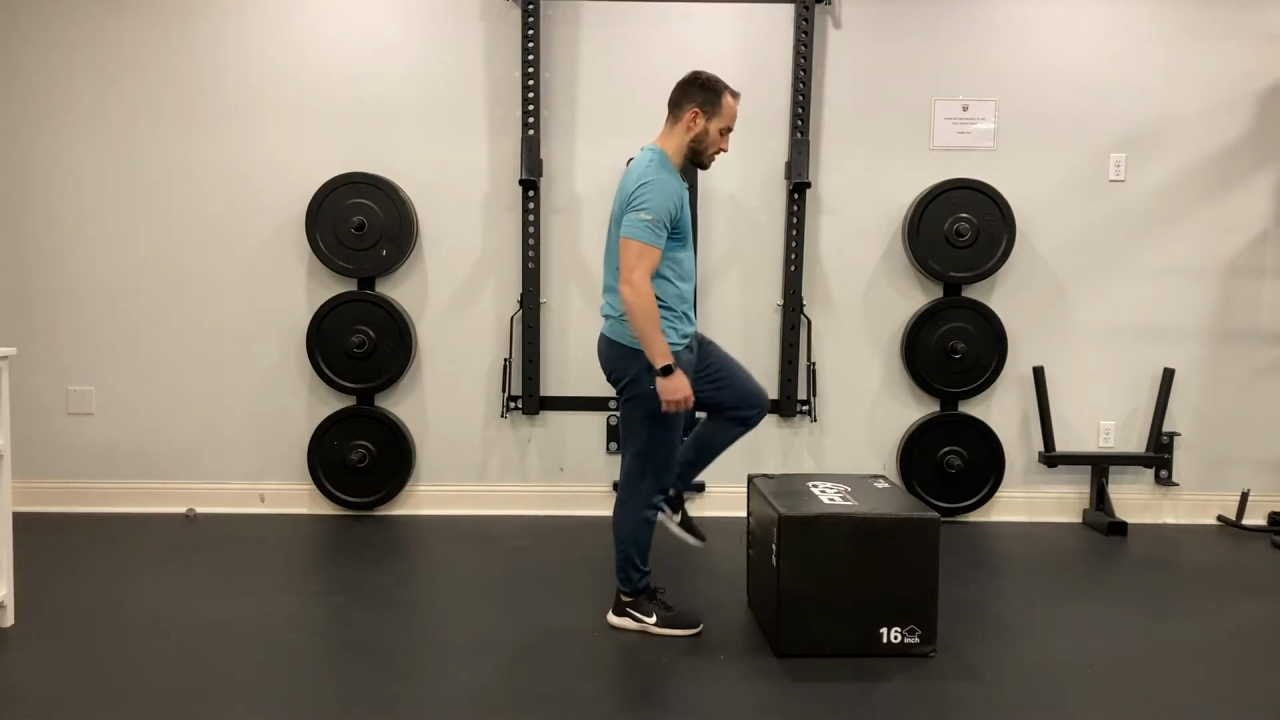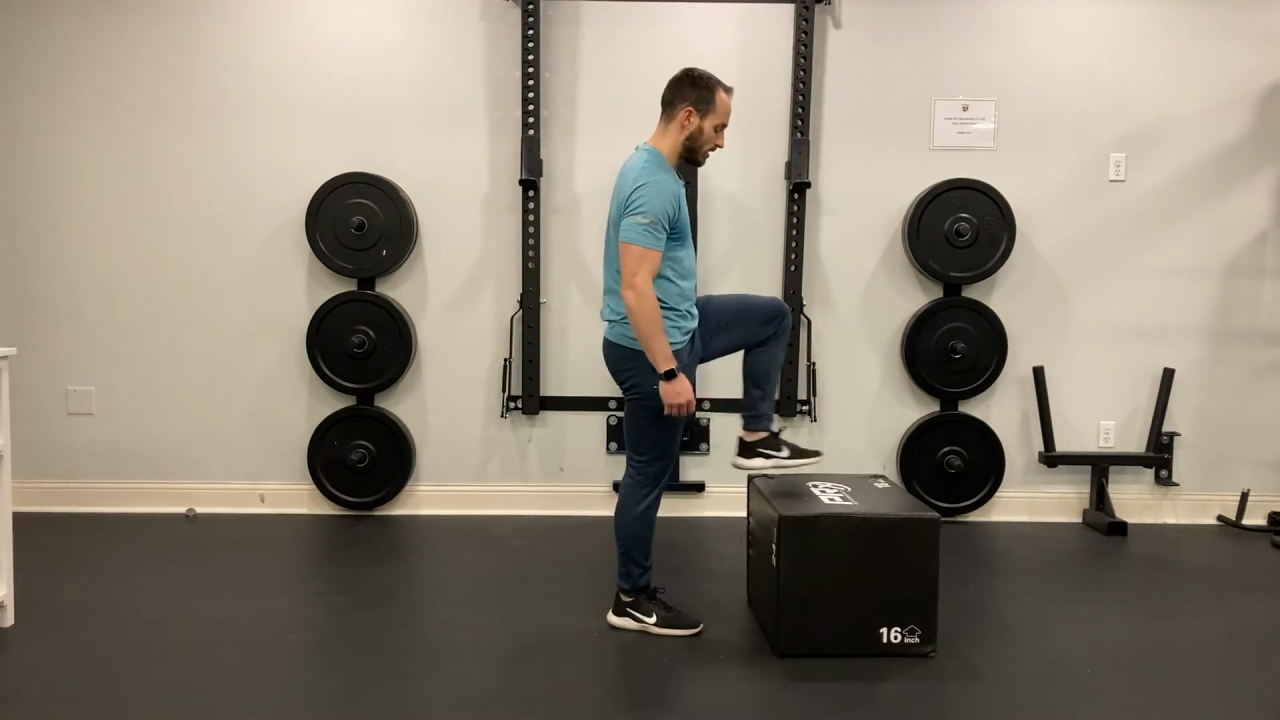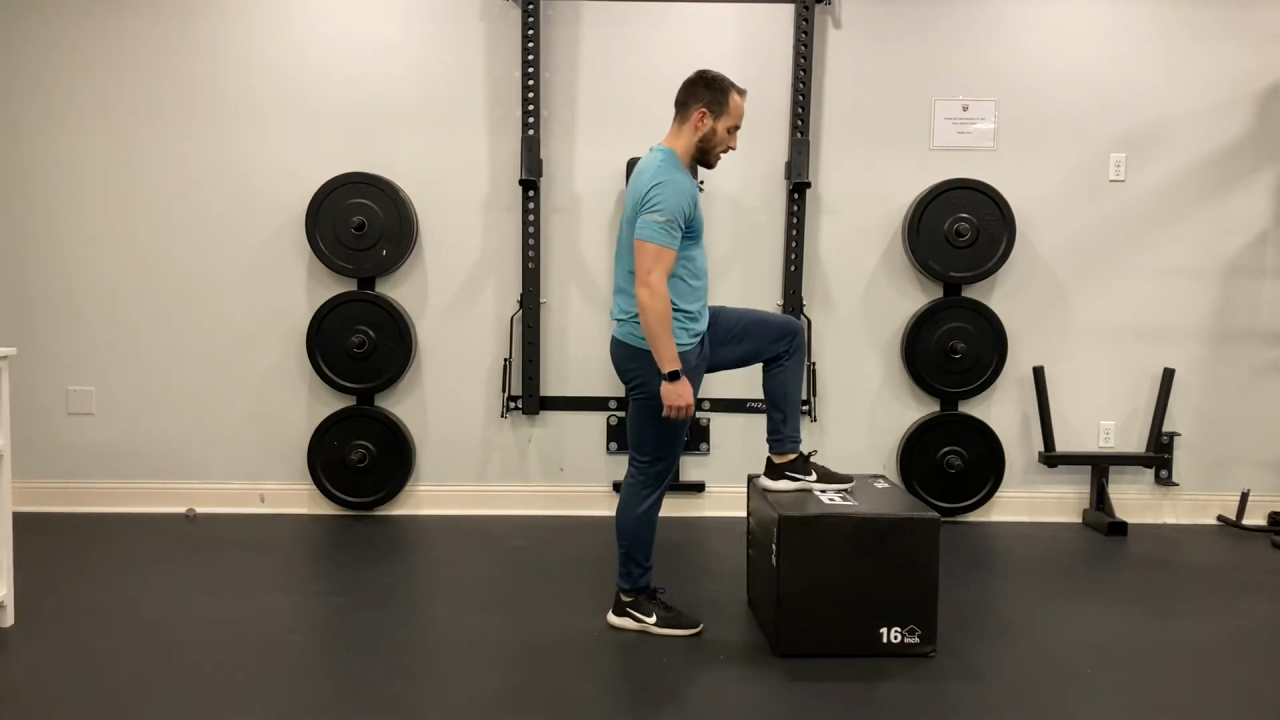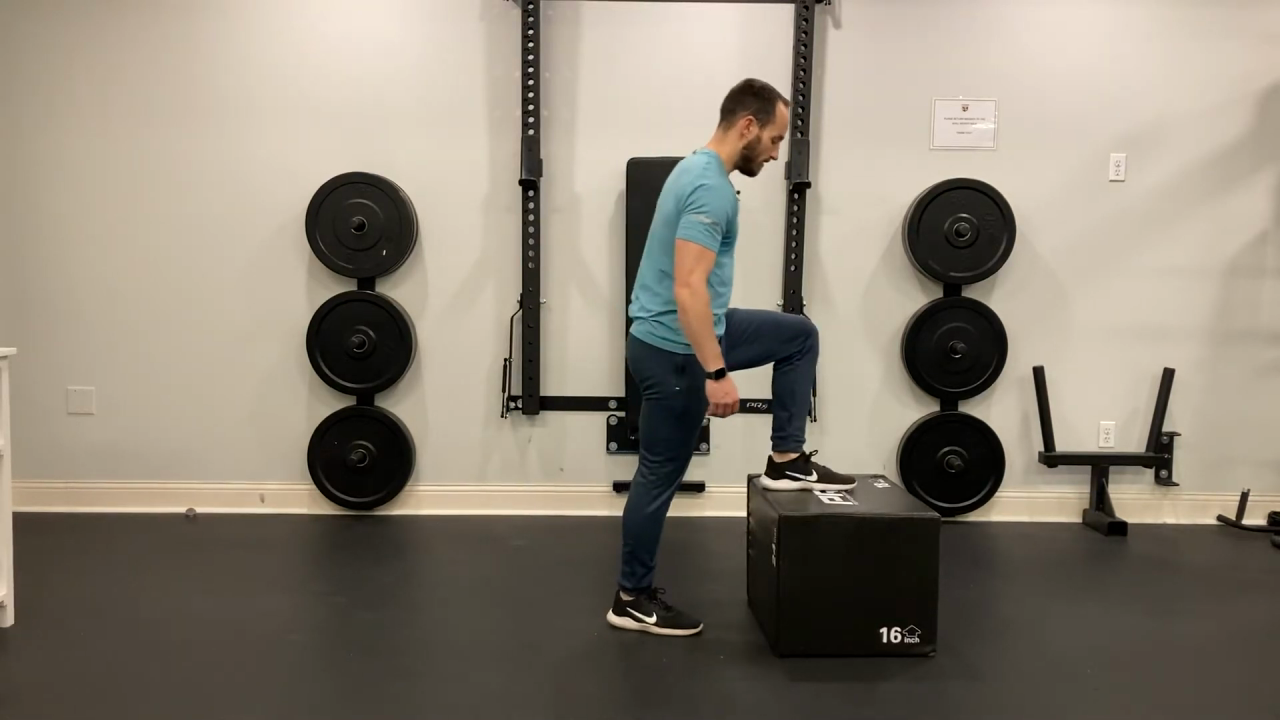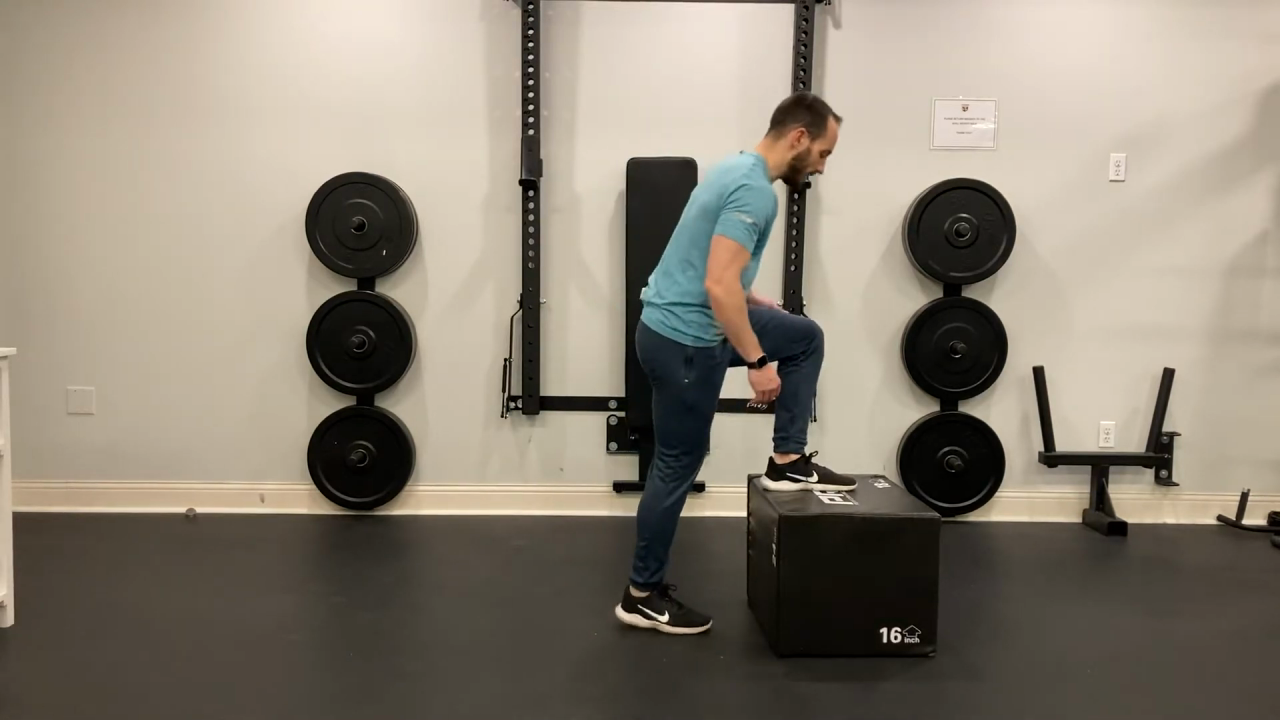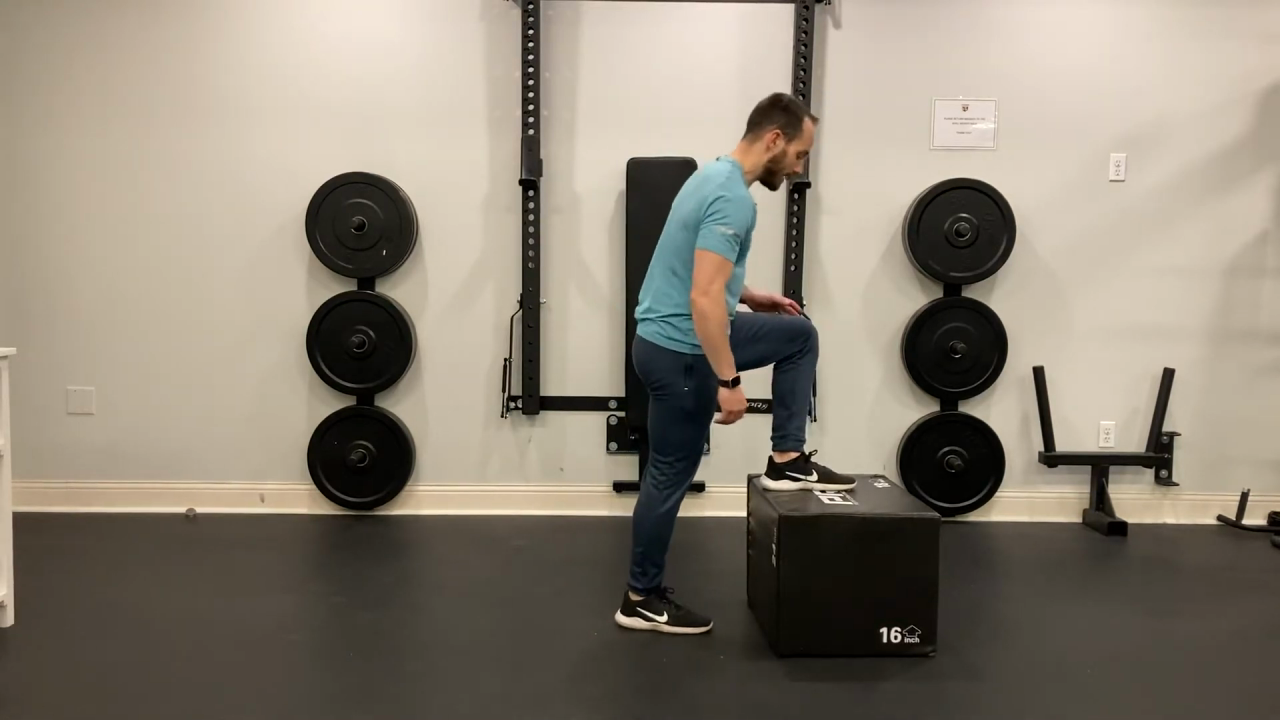
dt=0.4s
person 1, frame 1
left shoulder: (657, 171)
right shoulder: (657, 184)
right elbow: (633, 285)
right wrist: (665, 370)
left hip: (673, 337)
right hip: (645, 350)
left knee: (749, 402)
right knee: (646, 476)
left ankle: (669, 489)
right ankle: (632, 600)
person 1, frame 2
left shoulder: (652, 168)
right shoulder: (653, 185)
right elbow: (636, 289)
right wrist: (669, 372)
left hip: (679, 323)
right hip: (655, 344)
left knee: (772, 314)
right knee: (648, 473)
left ankle: (757, 438)
right ankle: (631, 600)
person 1, frame 3
left shoulder: (664, 168)
right shoulder: (669, 184)
right elbow: (648, 287)
right wrist: (673, 374)
left hip: (684, 329)
right hip: (657, 348)
left knee: (787, 335)
right knee: (650, 475)
left ankle: (784, 459)
right ankle: (631, 601)
person 1, frame 4
left shoulder: (697, 171)
right shoulder: (711, 188)
right elbow: (688, 288)
left wrist: (714, 354)
right wrist: (715, 372)
left hip: (683, 335)
right hip: (672, 350)
left knee: (799, 336)
right knee: (660, 474)
left ankle: (787, 461)
right ankle: (632, 599)
person 1, frame 5
left shoulder: (736, 170)
right shoulder: (754, 191)
right elbow: (719, 285)
left wrist: (753, 301)
right wrist: (759, 362)
left hip: (682, 324)
right hip: (682, 340)
left knee: (805, 336)
right knee: (676, 467)
left ankle: (787, 460)
right ankle: (642, 595)
person 1, frame 6
left shoulder: (715, 177)
right shoulder: (733, 199)
right elbow: (705, 298)
left wrist: (756, 298)
right wrist: (729, 382)
left hip: (682, 336)
right hip: (679, 351)
left knee: (799, 335)
right knee: (670, 474)
left ankle: (787, 460)
right ankle: (641, 599)
